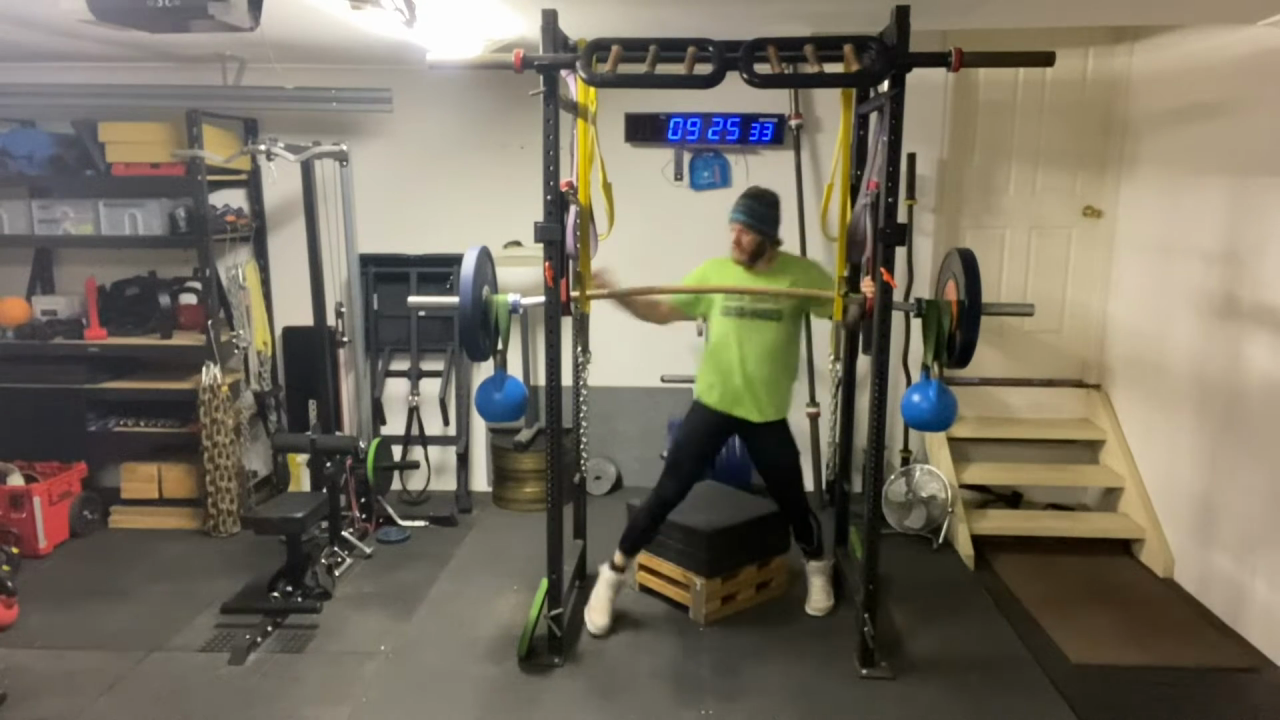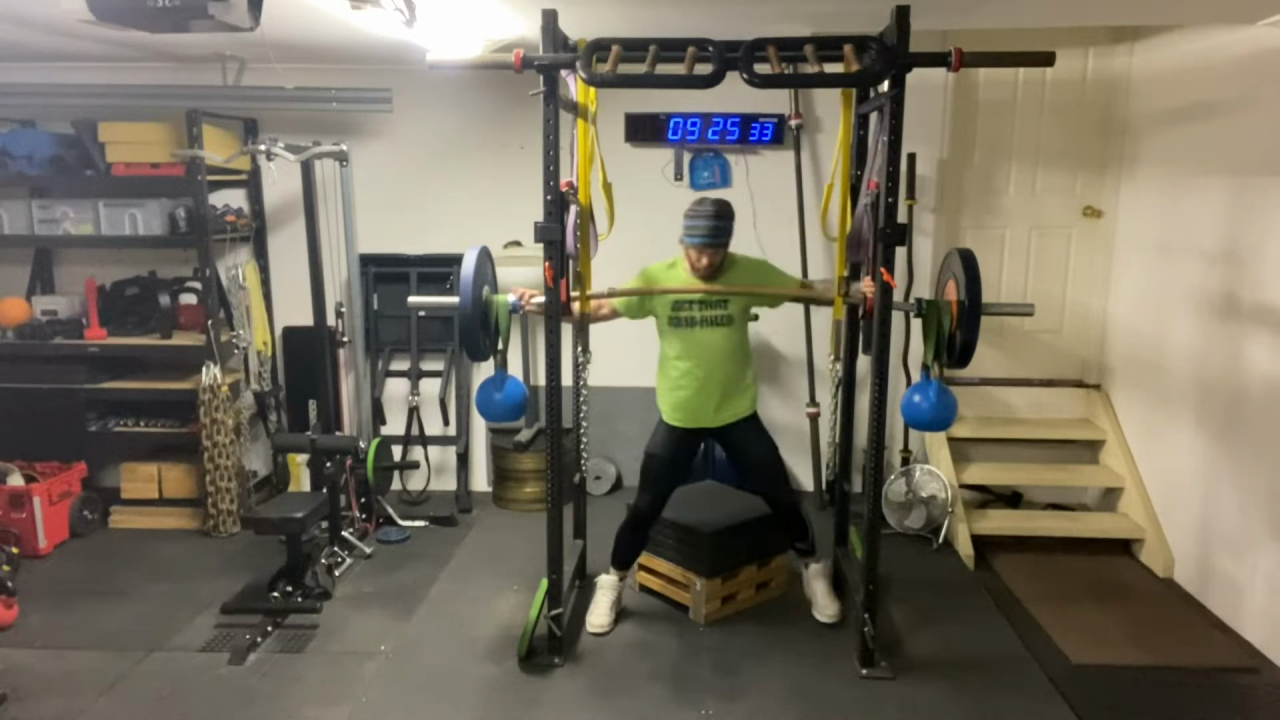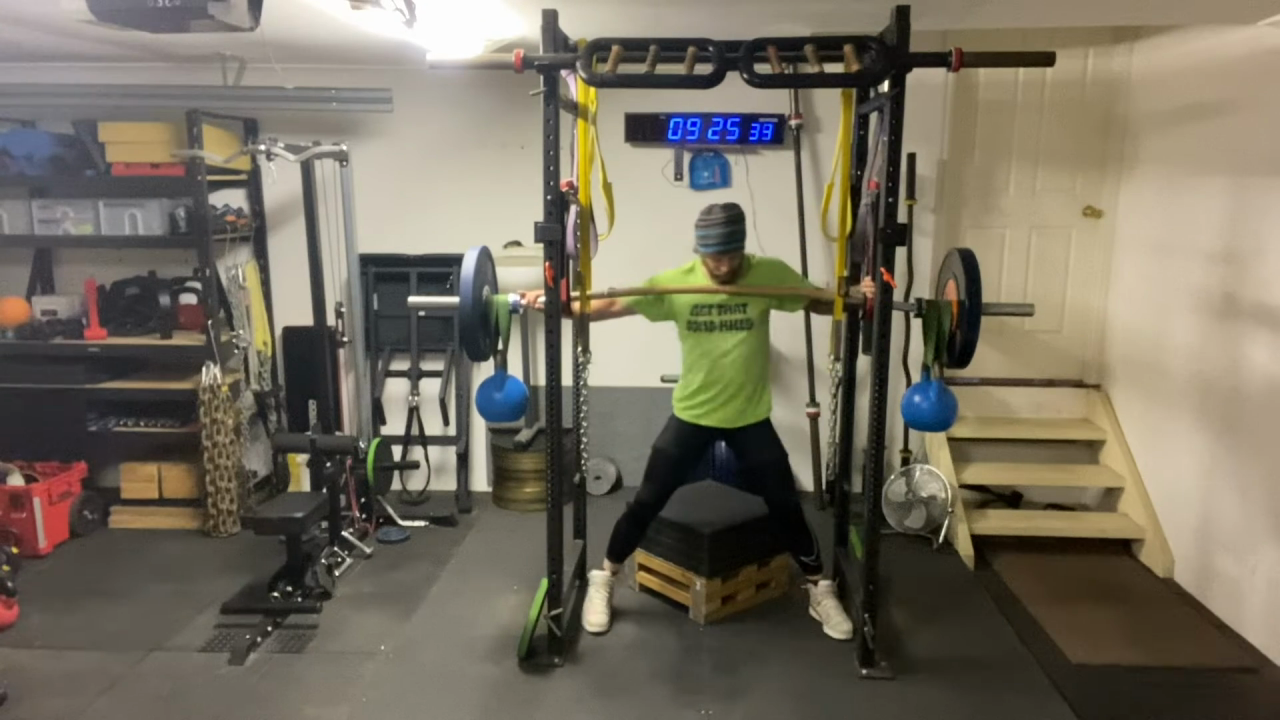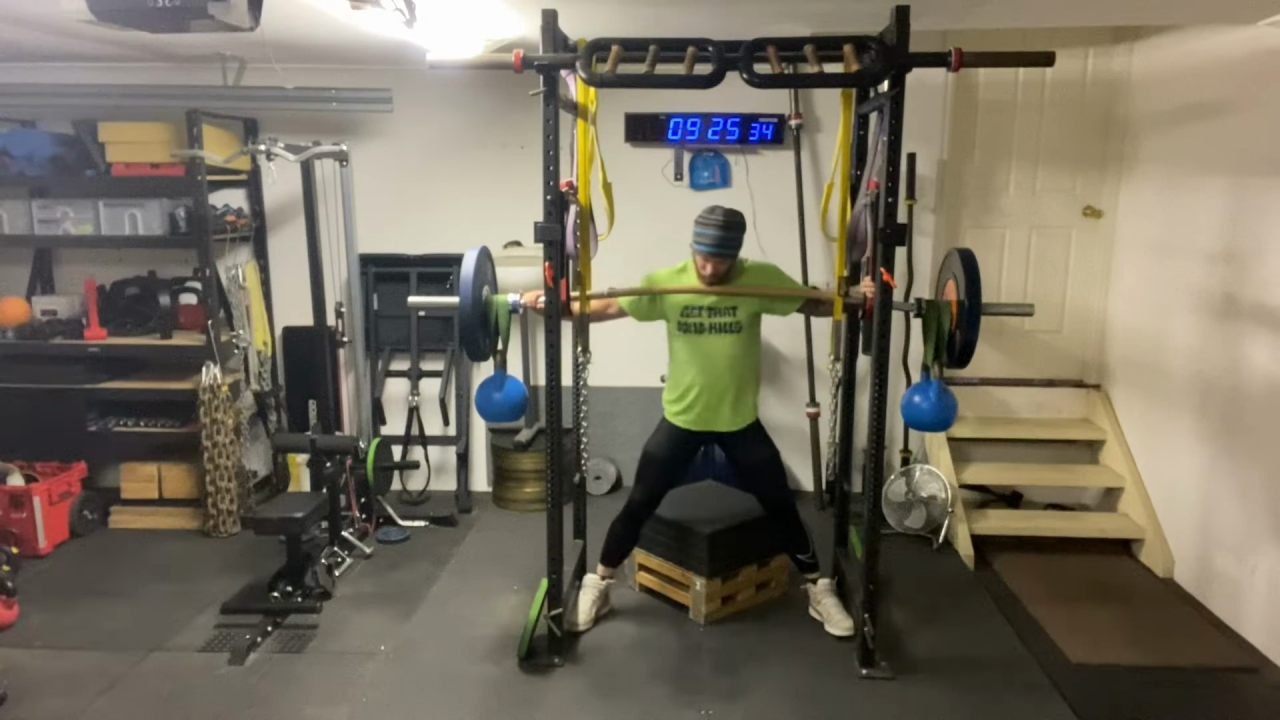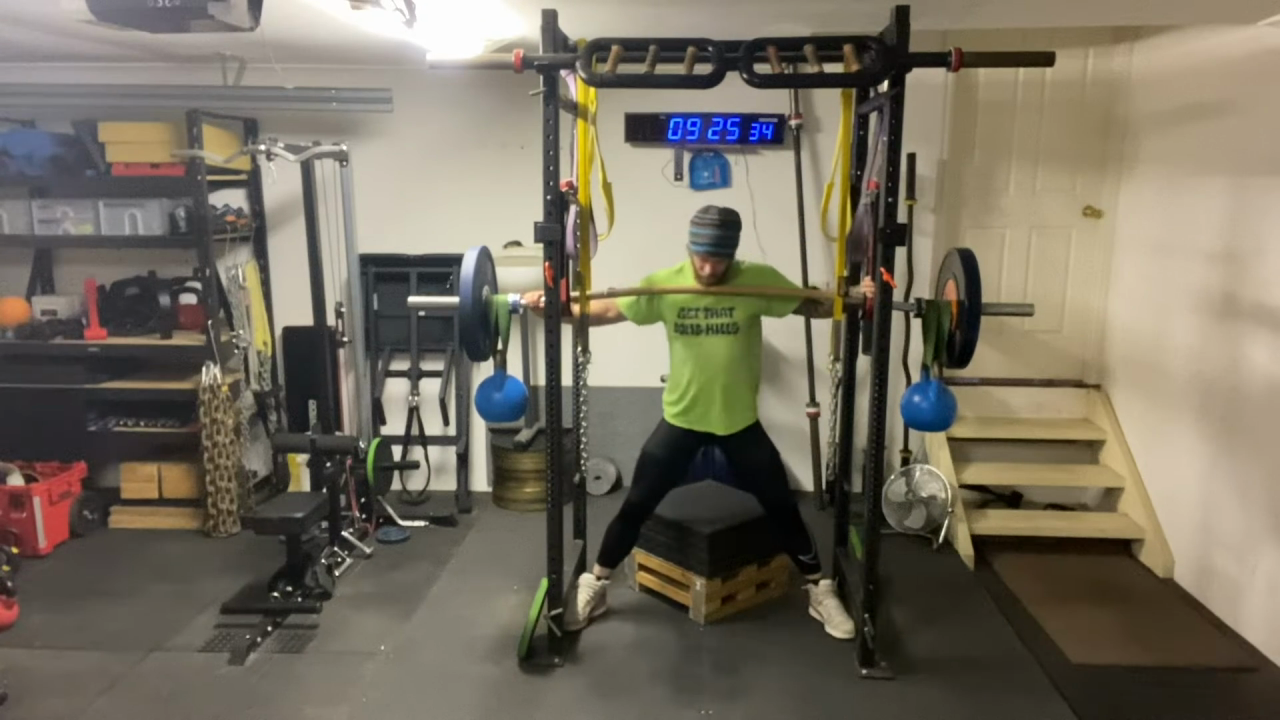
dt=0.3s
person 1, frame 1
left shoulder: (802, 274)
right shoulder: (712, 272)
right elbow: (663, 312)
left wrist: (866, 296)
right wrist: (617, 293)
left hip: (766, 411)
right hip: (712, 404)
left knee: (792, 501)
right knee: (668, 493)
left ankle: (817, 568)
right ankle: (612, 575)
person 1, frame 2
left shoulder: (750, 272)
right shoulder: (656, 279)
left elbow: (805, 290)
right elbow: (599, 307)
left wrist: (852, 292)
left hip: (737, 413)
right hip: (679, 415)
left knee: (782, 498)
right knee: (646, 507)
left ankle: (813, 570)
right ankle: (611, 585)
person 1, frame 3
left shoulder: (770, 275)
right shoulder: (674, 283)
left elbow: (820, 301)
right elbow: (613, 305)
left wrist: (856, 296)
left hip: (750, 417)
right hip: (691, 414)
left knee: (786, 507)
right knee: (646, 502)
left ankle: (820, 591)
right ankle: (605, 580)
person 1, frame 4
left shoulder: (761, 279)
right shoulder: (666, 282)
left elbow: (815, 303)
right elbow: (607, 307)
left wrist: (854, 296)
left hip: (740, 420)
right hip: (682, 418)
left knee: (780, 506)
right knee: (639, 504)
left ankle: (818, 590)
right ankle: (598, 585)
person 1, frame 5
left shoulder: (759, 280)
right shoulder: (664, 284)
left elbow: (813, 305)
right elbow: (606, 310)
left wrist: (853, 297)
left hip: (740, 421)
right hip: (681, 419)
left knee: (782, 507)
right knee: (636, 506)
left ankle: (820, 591)
right ankle: (594, 586)
